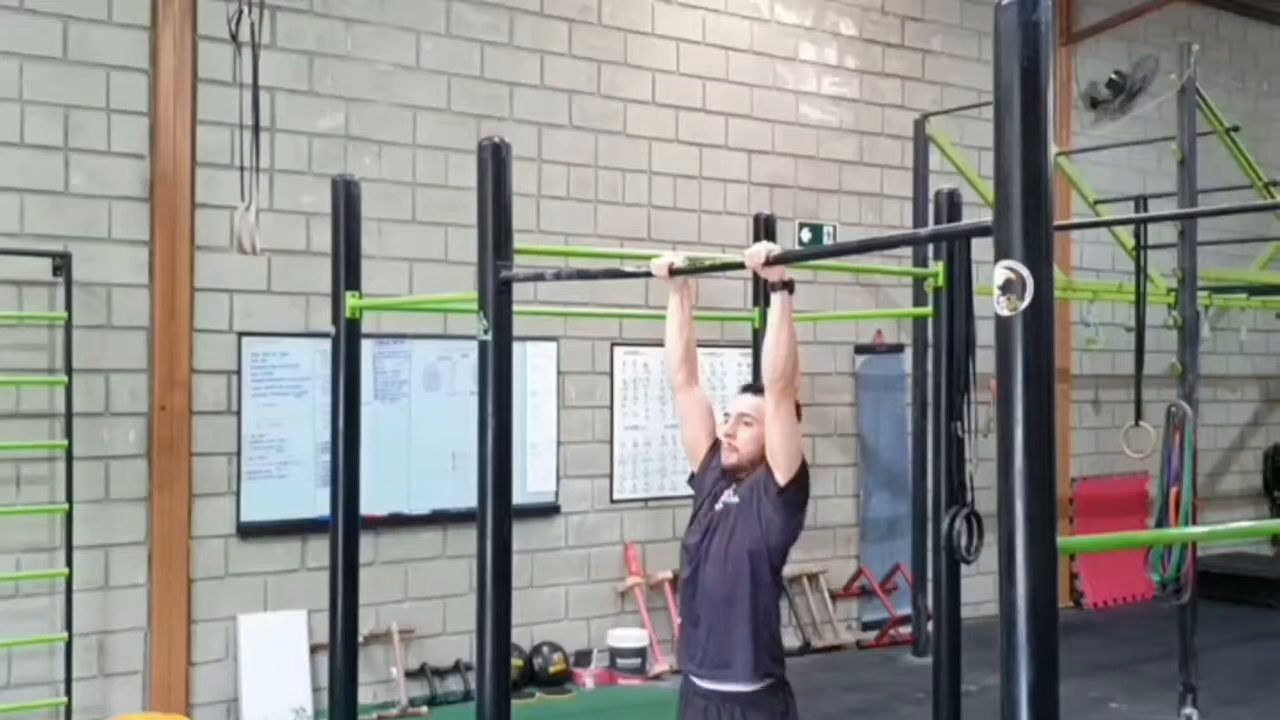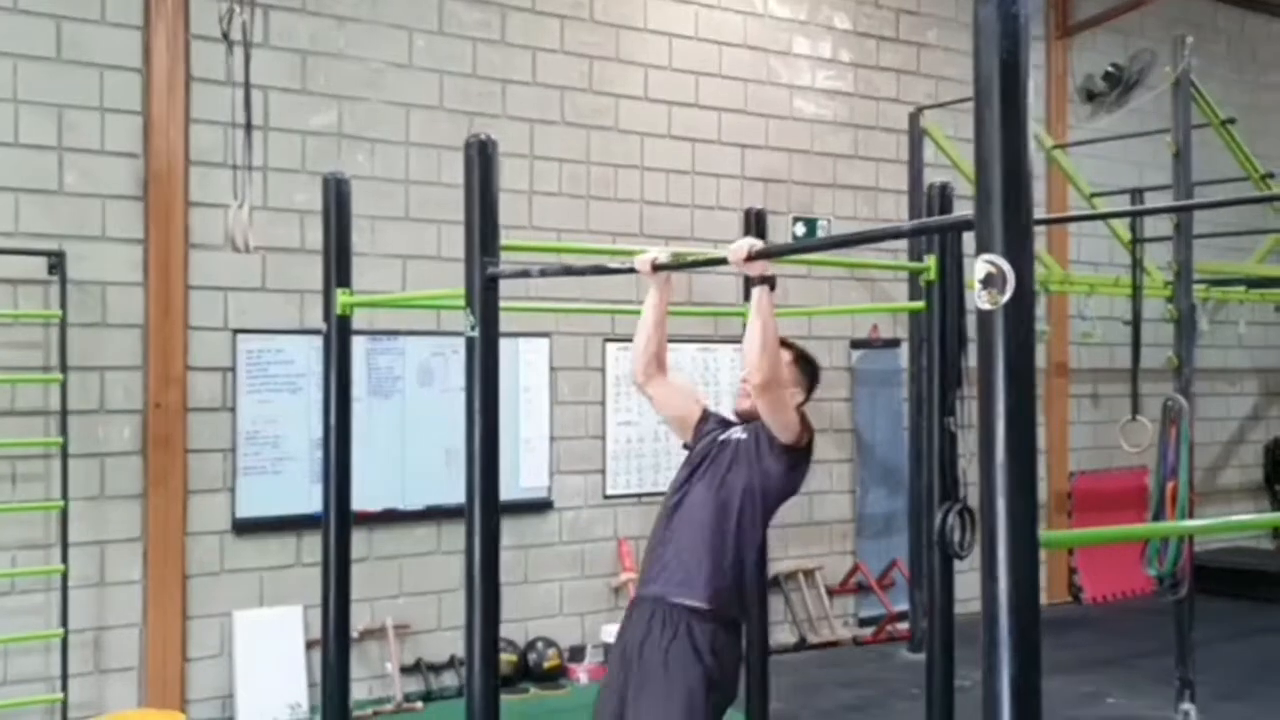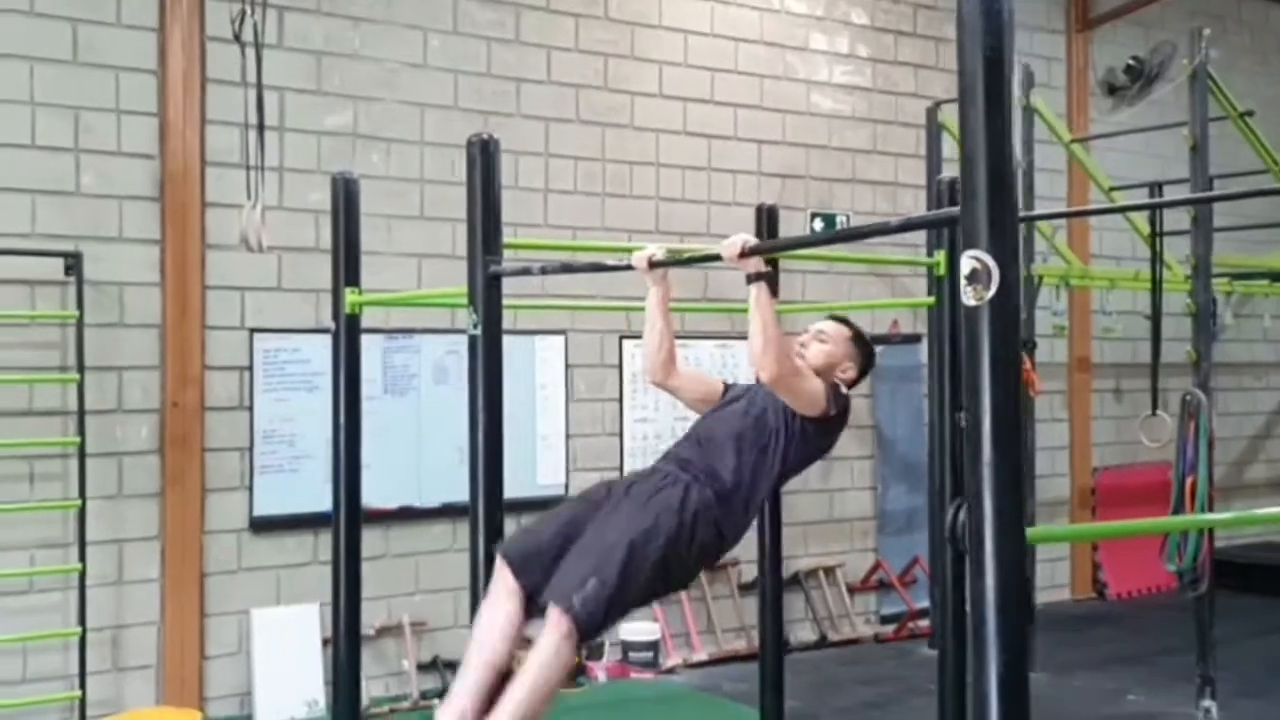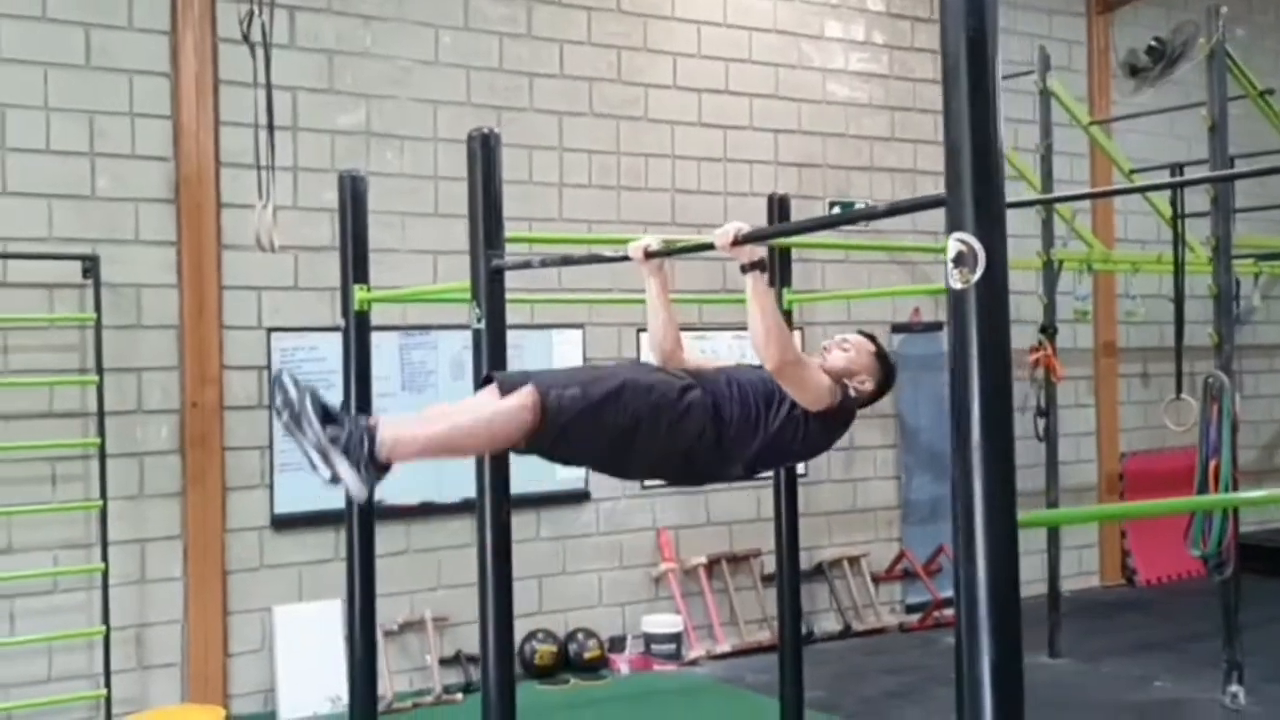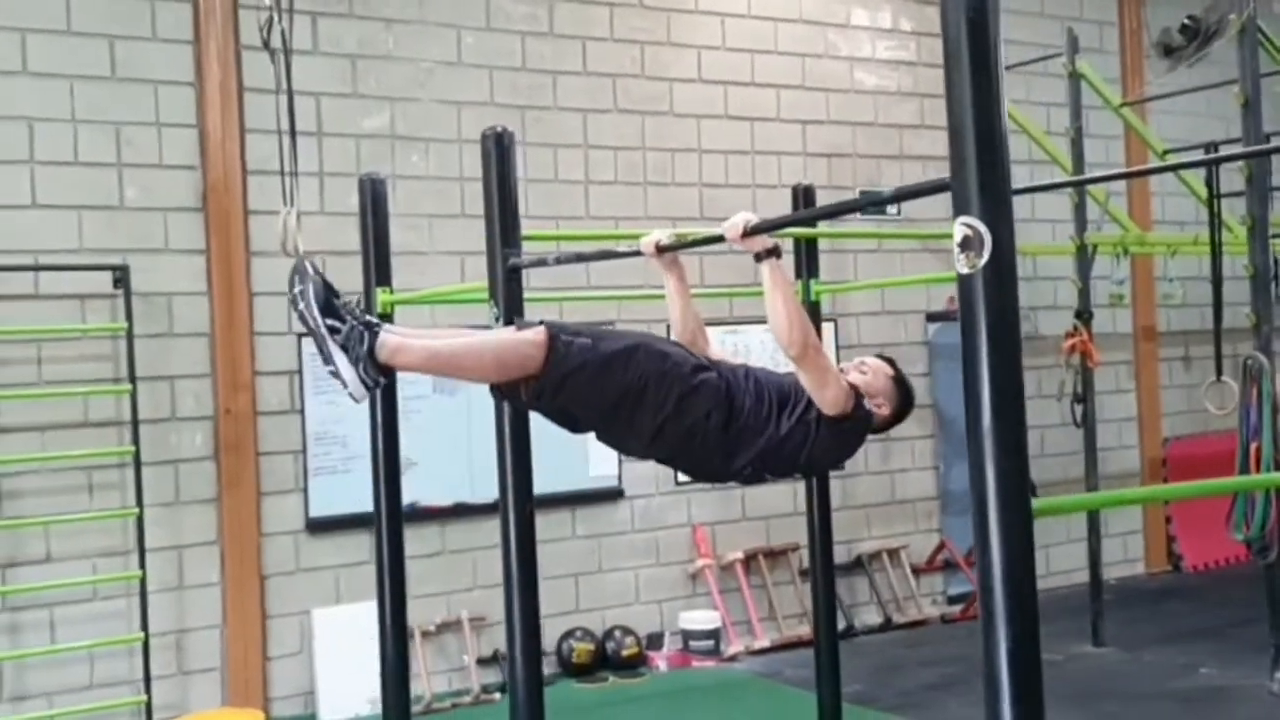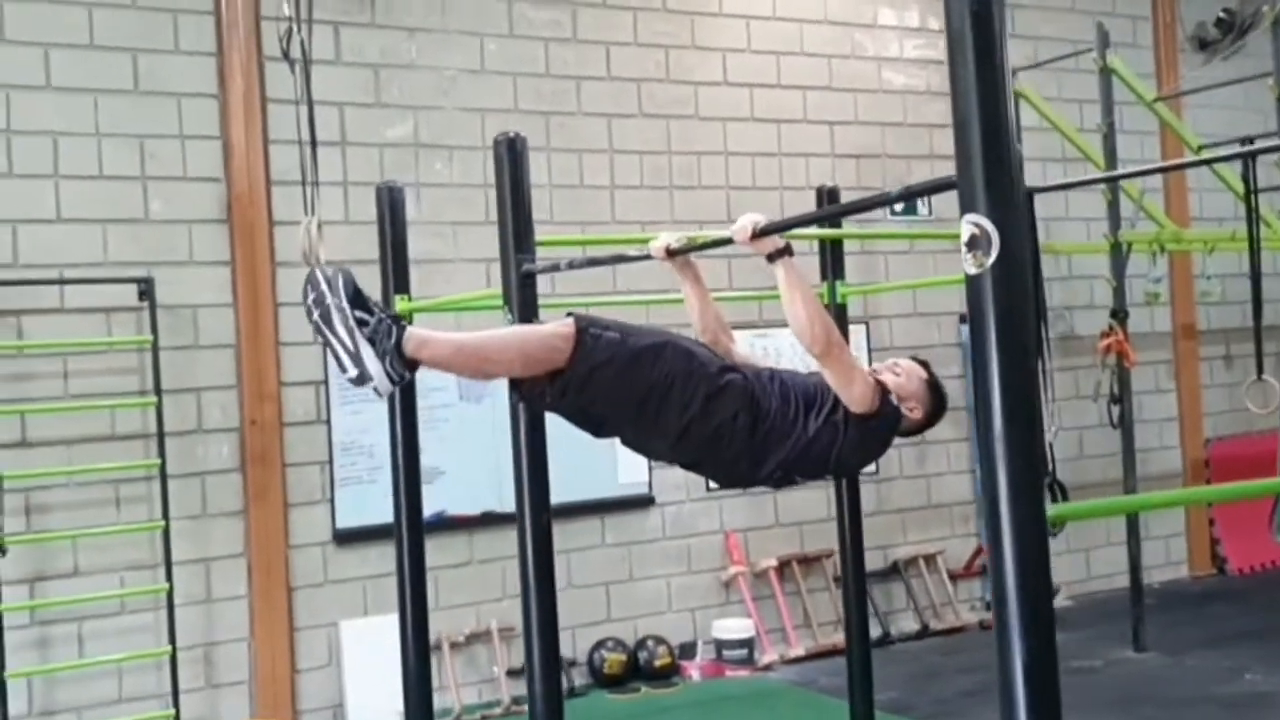
dt=0.4s
person 1, frame 1
left shoulder: (777, 494)
right shoulder: (713, 480)
left elbow: (779, 389)
right elbow: (685, 381)
left wrist: (779, 289)
right wrist: (678, 291)
person 1, frame 2
left shoulder: (786, 445)
right shoulder: (715, 434)
left elbow: (763, 377)
right elbow: (648, 374)
left wrist: (760, 283)
right wrist: (658, 287)
left hip: (697, 628)
right hip: (647, 615)
person 1, frame 3
left shoulder: (823, 404)
right shoulder: (753, 396)
left elbow: (772, 367)
right elbow: (663, 371)
left wrist: (756, 277)
right wrist: (658, 286)
left hip: (695, 504)
right hip: (658, 485)
left knee: (565, 612)
right knee: (513, 567)
person 1, frame 4
left shoulder: (828, 409)
right shoulder: (775, 384)
left elbow: (779, 360)
right elbow: (672, 354)
left wrist: (752, 268)
right wrist: (654, 275)
left hip: (690, 420)
right hip: (666, 403)
left knee: (532, 404)
right knee: (504, 392)
left ankle: (369, 450)
right ankle: (364, 436)
person 1, frame 5
left shoulder: (839, 419)
right shoulder: (788, 401)
left elbow: (800, 347)
right elbow: (694, 347)
left wrist: (766, 254)
right wrist: (672, 268)
left hip: (698, 408)
right hip: (684, 400)
left knee: (540, 346)
right knee: (528, 352)
left ankle: (373, 349)
right ankle: (371, 343)
person 1, frame 6
left shoulder: (868, 419)
right shoulder: (810, 401)
left elbow: (823, 345)
right elbow: (720, 346)
left wrist: (778, 255)
right wrist: (685, 270)
left hip: (722, 413)
right hip: (703, 406)
left knee: (565, 338)
right knee: (546, 357)
left ankle: (399, 343)
right ankle: (389, 350)
